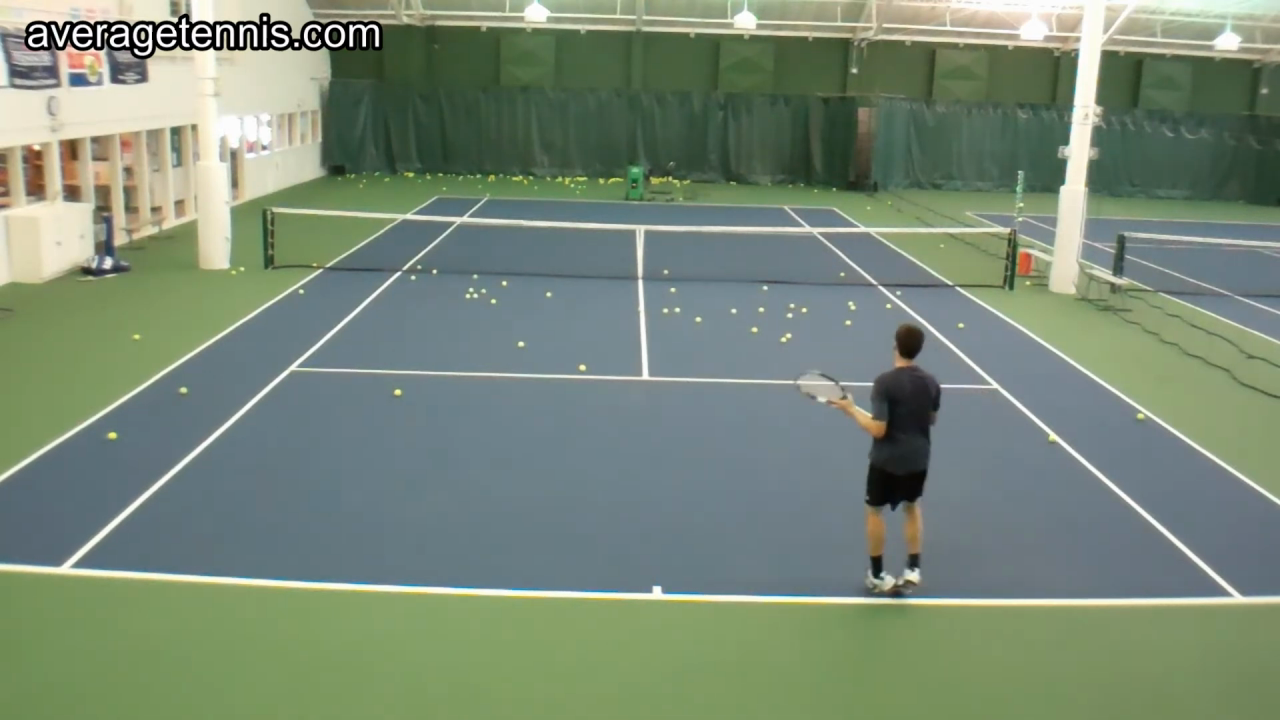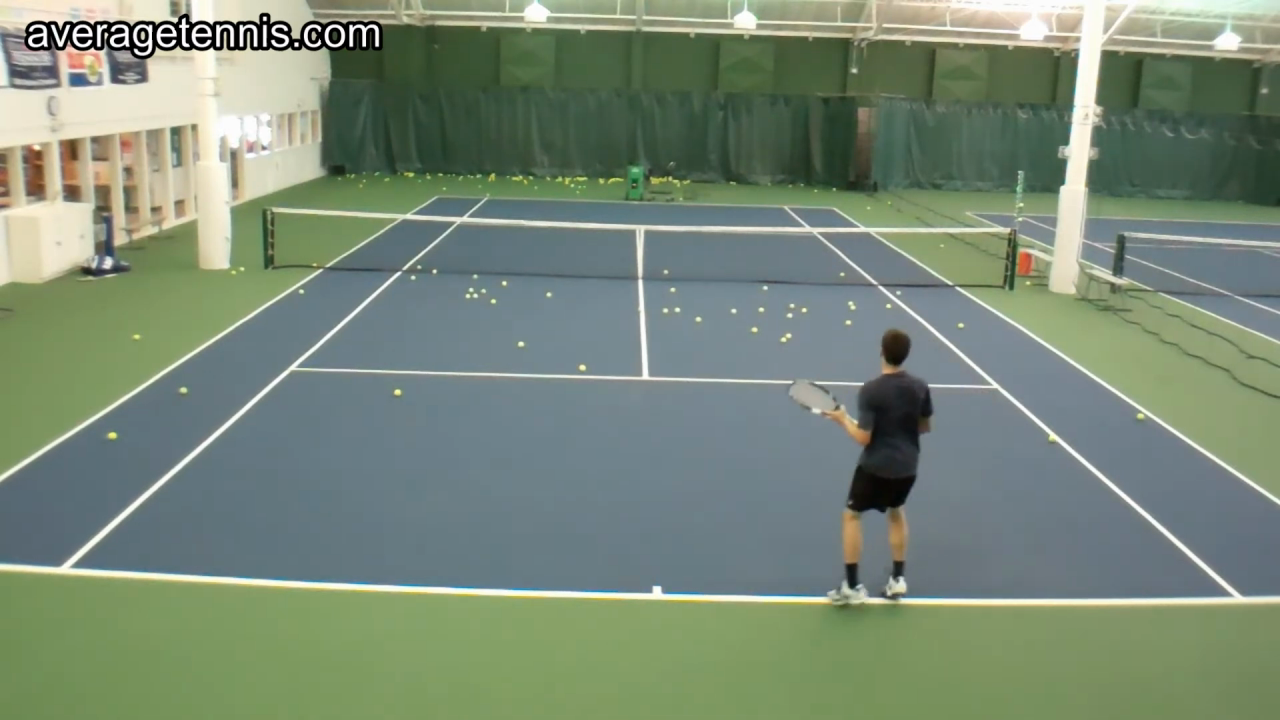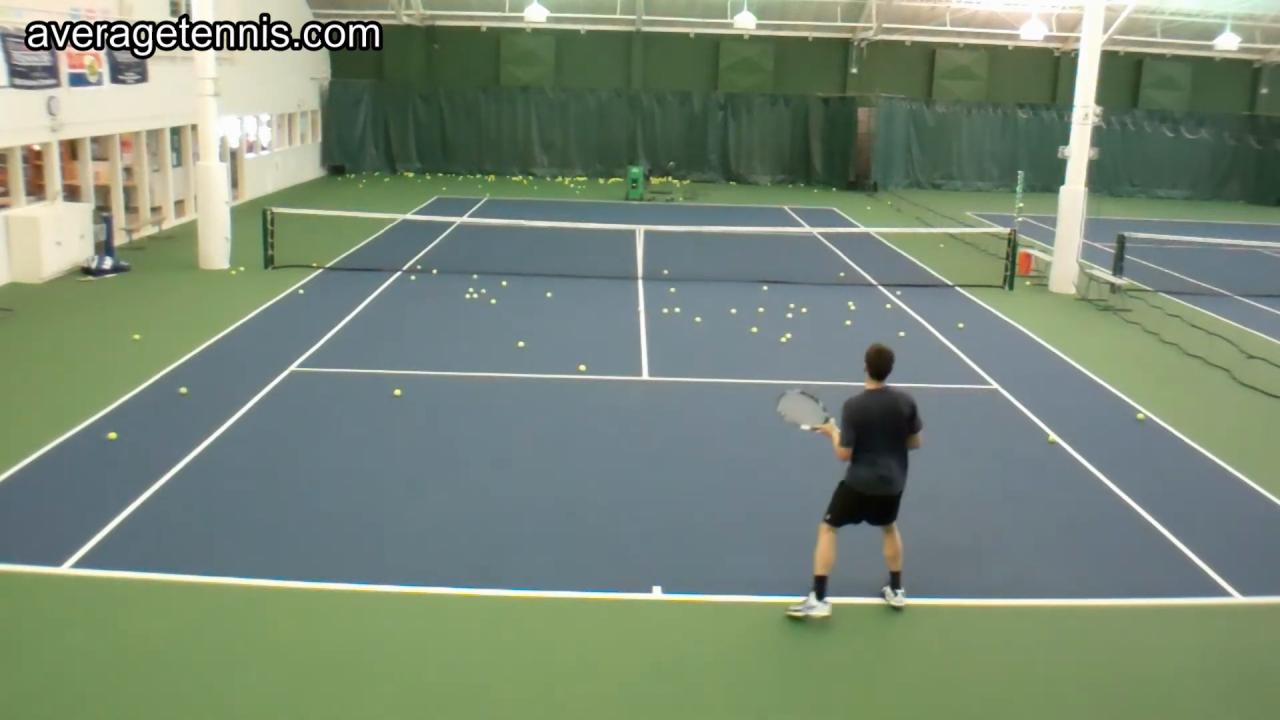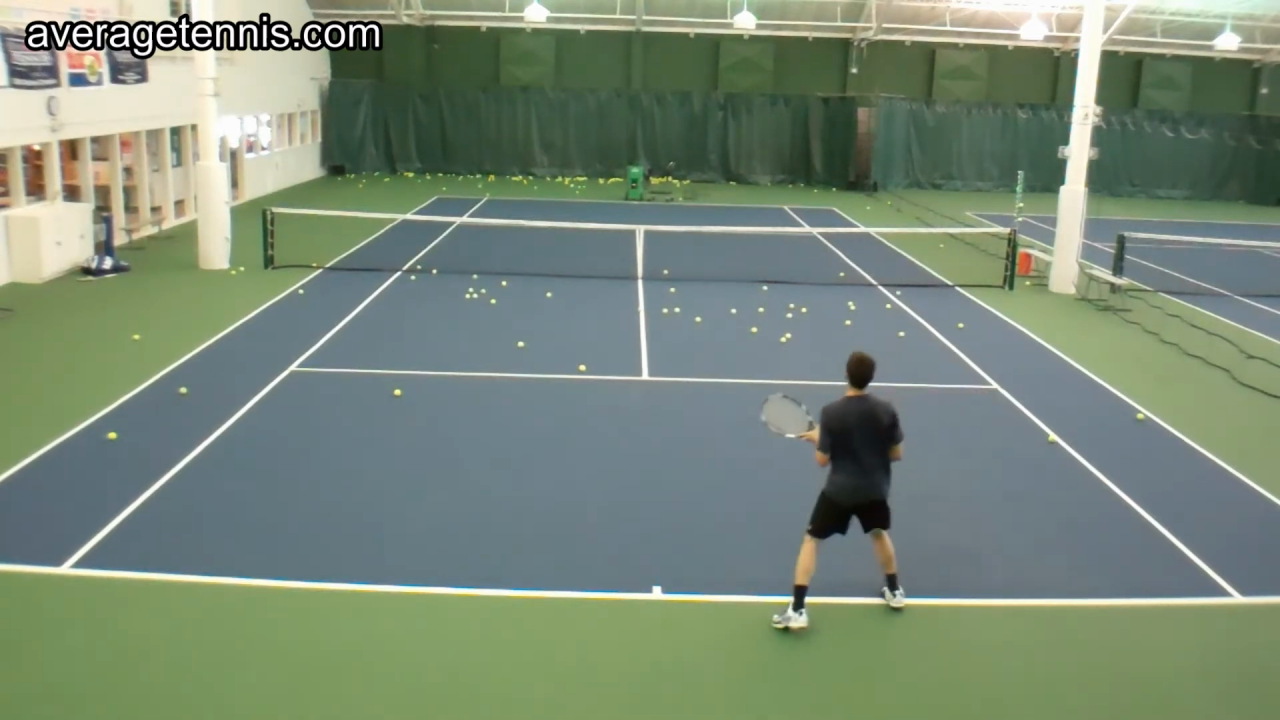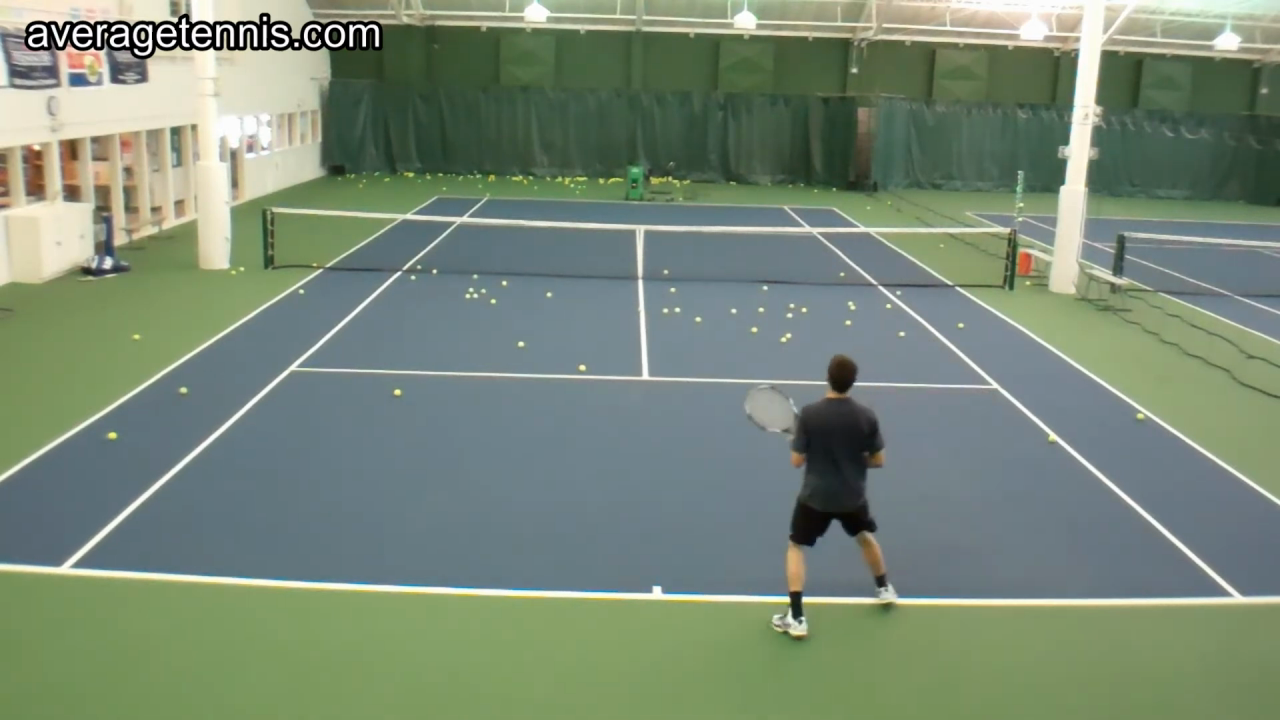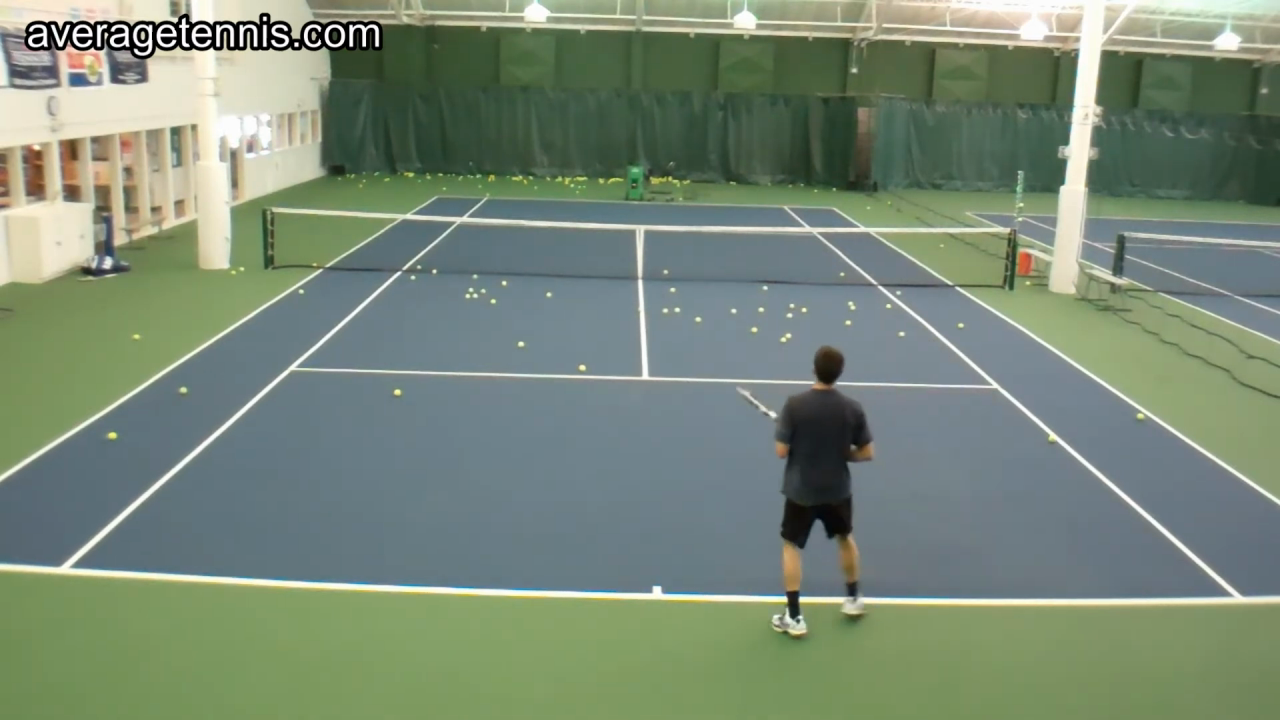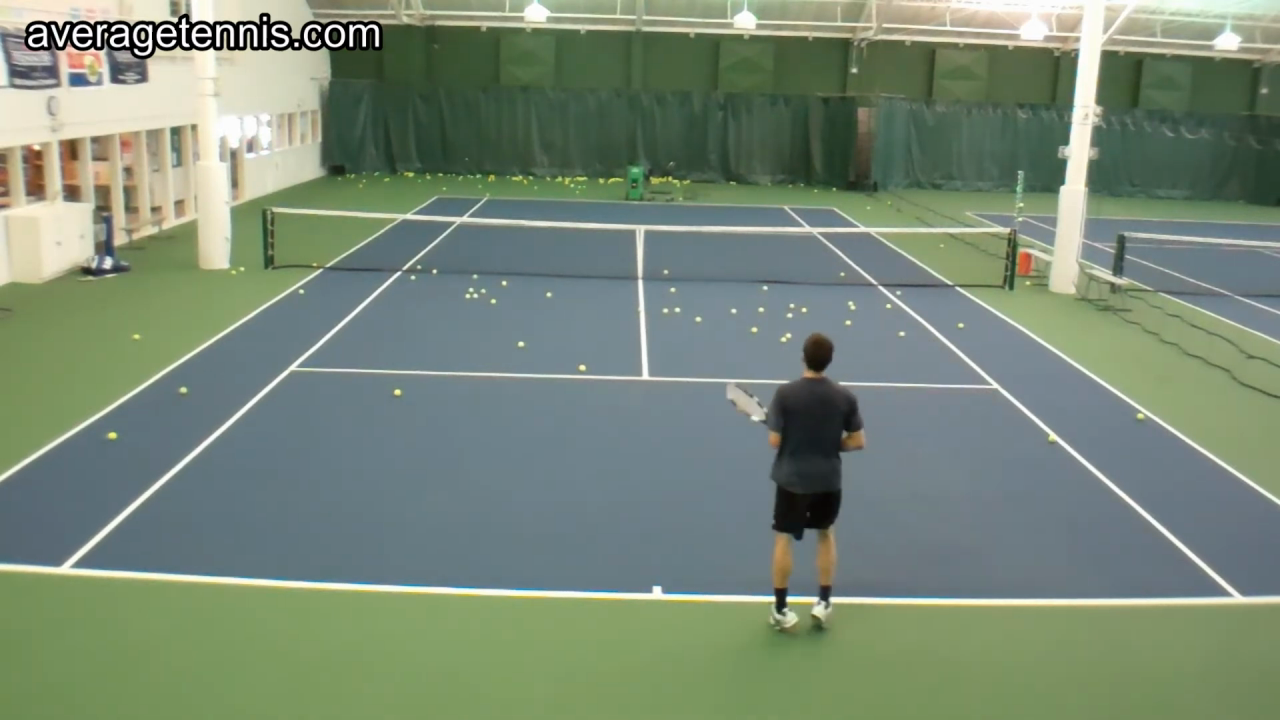
dt=0.1s
person 1, frame 1
left shoulder: (884, 383)
right shoulder: (930, 382)
left elbow: (877, 430)
left wrist: (852, 411)
left hip: (888, 460)
right hip: (919, 459)
left knee: (874, 511)
right knee: (911, 507)
left ankle: (878, 575)
right ankle: (913, 569)
person 1, frame 2
left shoulder: (871, 390)
right shoulder: (920, 387)
left elbow: (863, 439)
right elbow: (925, 427)
left wrist: (844, 420)
left hip: (876, 466)
right hip: (907, 464)
left knee: (852, 517)
right knee: (896, 514)
left ankle: (852, 586)
right ankle: (898, 579)
person 1, frame 3
left shoulder: (853, 407)
right shoulder: (906, 402)
left elbow: (844, 455)
right elbow: (915, 443)
left wrist: (833, 434)
left hip: (860, 482)
right hip: (892, 481)
left knee: (827, 530)
right knee: (889, 528)
left ankle: (818, 599)
right ankle: (896, 591)
person 1, frame 4
left shoulder: (831, 412)
right shoulder: (887, 411)
left elbow: (822, 460)
right elbow: (896, 454)
left wrist: (817, 439)
left hip: (840, 490)
right hip: (876, 488)
left knee: (811, 541)
right knee: (879, 533)
left ankle: (797, 610)
right ankle: (894, 591)
person 1, frame 5
left shoulder: (809, 414)
right shoulder: (866, 416)
left elbow: (797, 461)
right elbow: (878, 460)
left hip: (815, 496)
right hip: (852, 495)
left knee: (796, 548)
right knee: (865, 536)
left ankle: (796, 618)
right ankle: (884, 588)
person 1, frame 6
left shoulder: (794, 405)
right shoulder: (853, 409)
left elbow: (781, 451)
right elbow: (867, 454)
left hip: (800, 490)
right hip: (837, 490)
left knee: (790, 546)
right knee: (844, 538)
left ankle: (794, 617)
right ankle: (853, 598)
person 1, frame 7
left shoulder: (785, 394)
right shoulder: (845, 397)
left elbow: (774, 442)
right elbow: (857, 442)
left hip: (792, 480)
right hip: (828, 480)
left knee: (782, 539)
right knee: (826, 534)
left ankle: (781, 609)
right ankle: (824, 601)
